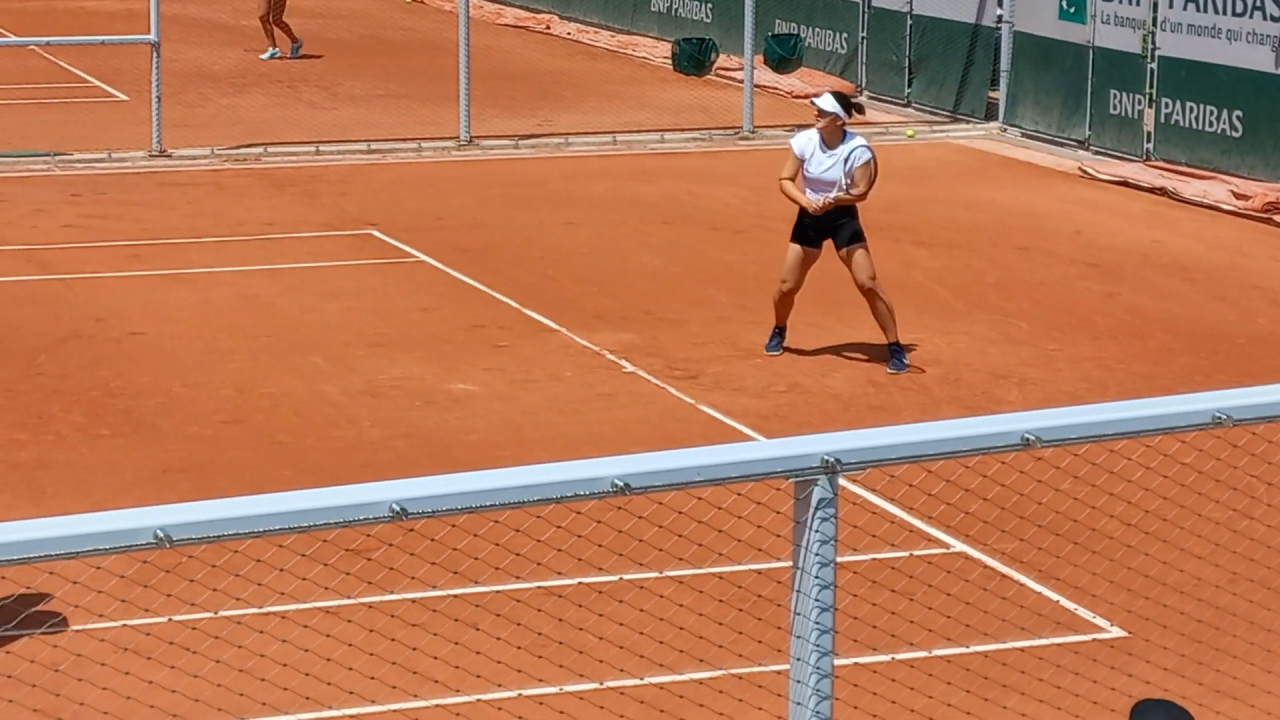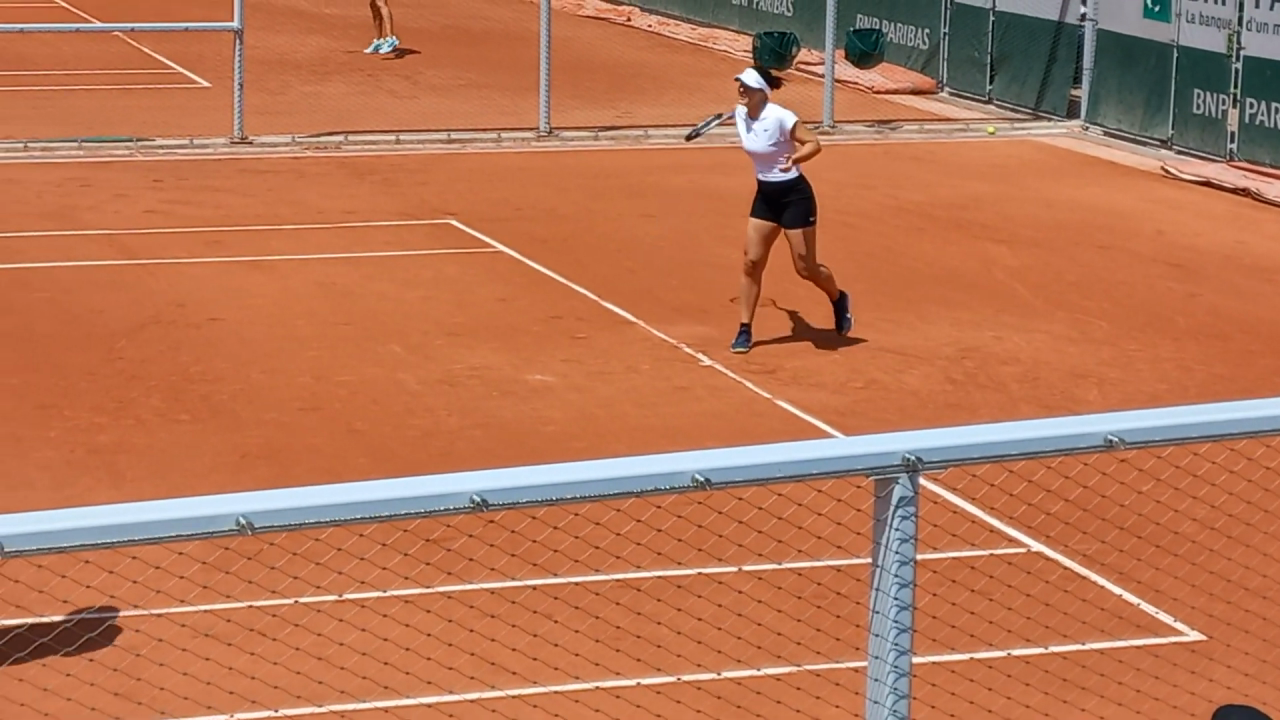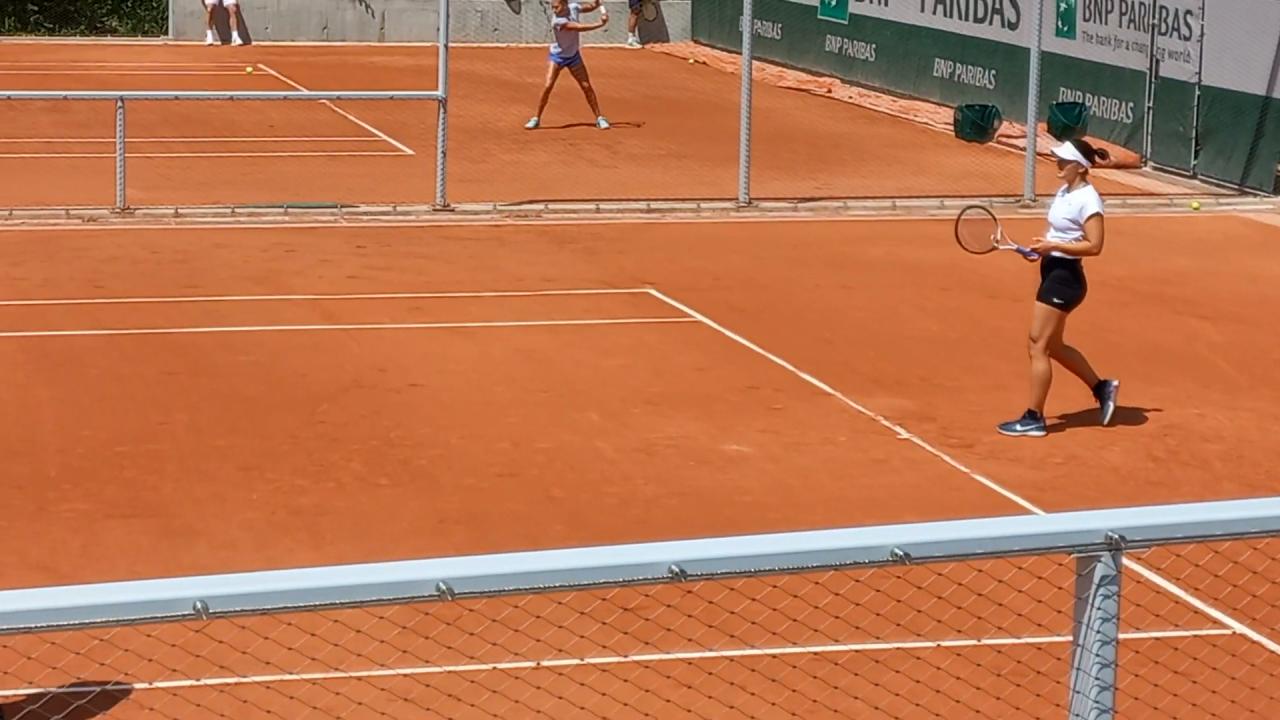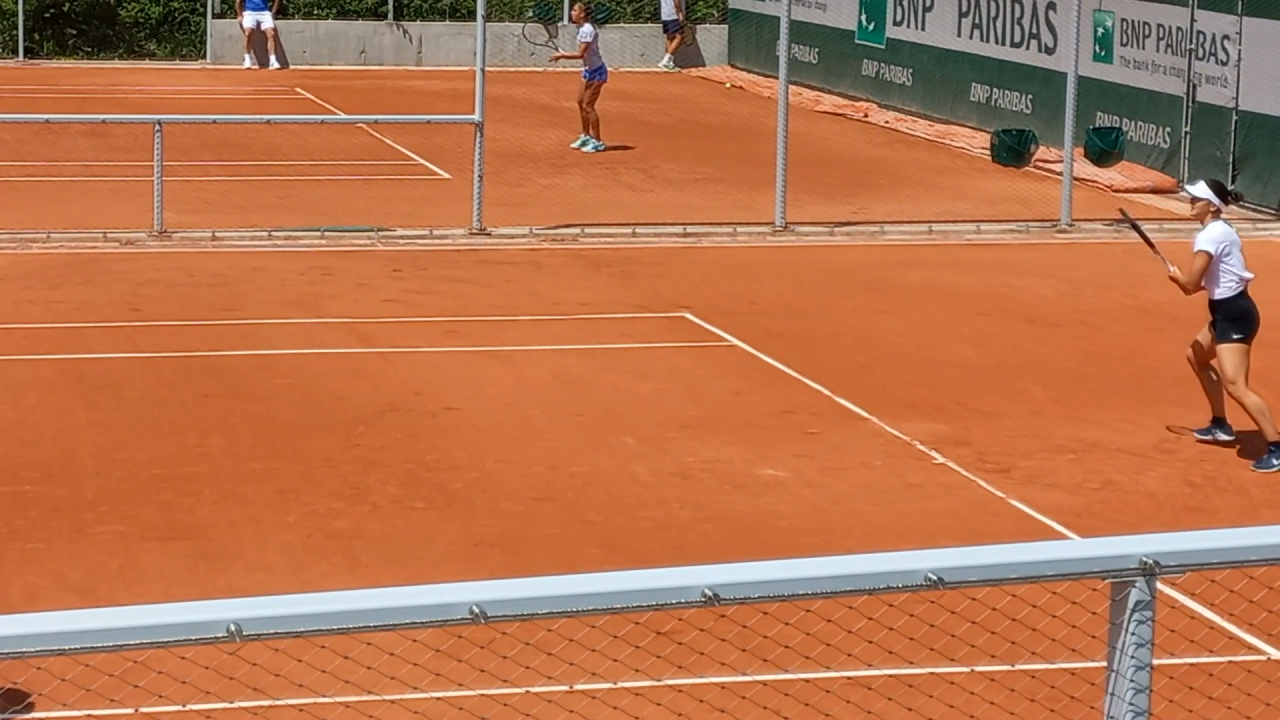
dt=1s
person 1, frame 1
left shoulder: (858, 147)
right shoulder: (803, 141)
left elbow: (861, 192)
right elbow: (785, 180)
left wrist: (836, 201)
right wrist: (806, 202)
left hip: (843, 219)
right hip: (810, 218)
left knee: (869, 284)
right knee: (787, 287)
left ankle: (895, 347)
right ankle: (779, 331)
person 1, frame 2
left shoulder: (780, 117)
right shoulder: (740, 114)
left elbow: (813, 145)
left wrist: (794, 158)
left hip: (794, 196)
right hip: (765, 195)
left knee: (805, 268)
right knee: (751, 263)
left ankle: (838, 300)
right ankle: (746, 329)
person 1, frame 3
left shoulder: (1088, 200)
right shoulder: (1065, 192)
left elbow: (1094, 246)
left wrist: (1052, 246)
right wrist: (1042, 247)
left hip: (1064, 279)
right hip: (1054, 275)
left knee: (1038, 347)
right knee: (1051, 345)
left ankle: (1034, 418)
right ankle: (1102, 387)
person 1, frame 4
left shoulder: (1208, 237)
right shoulder: (1222, 230)
left elbow: (1190, 283)
left wrist: (1175, 274)
right wrist: (1190, 282)
left hip: (1235, 316)
right hip: (1228, 313)
left knee: (1235, 386)
right knee: (1197, 356)
right ankle: (1220, 425)
